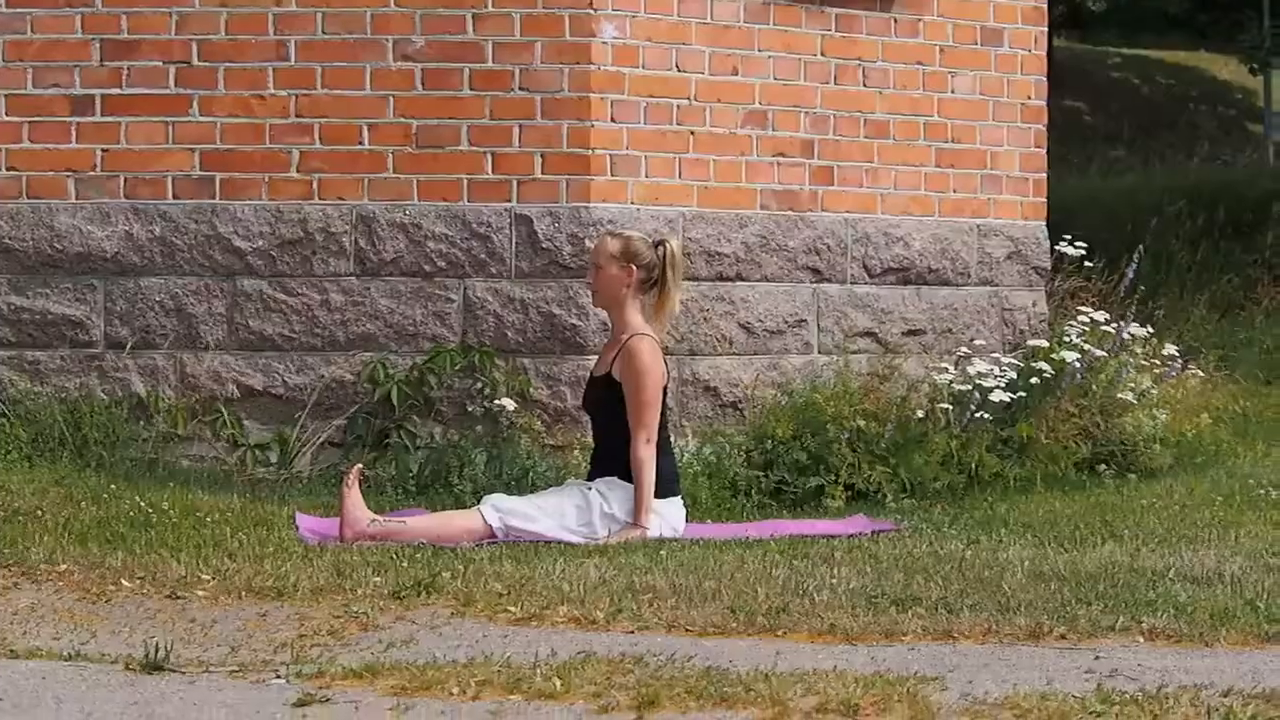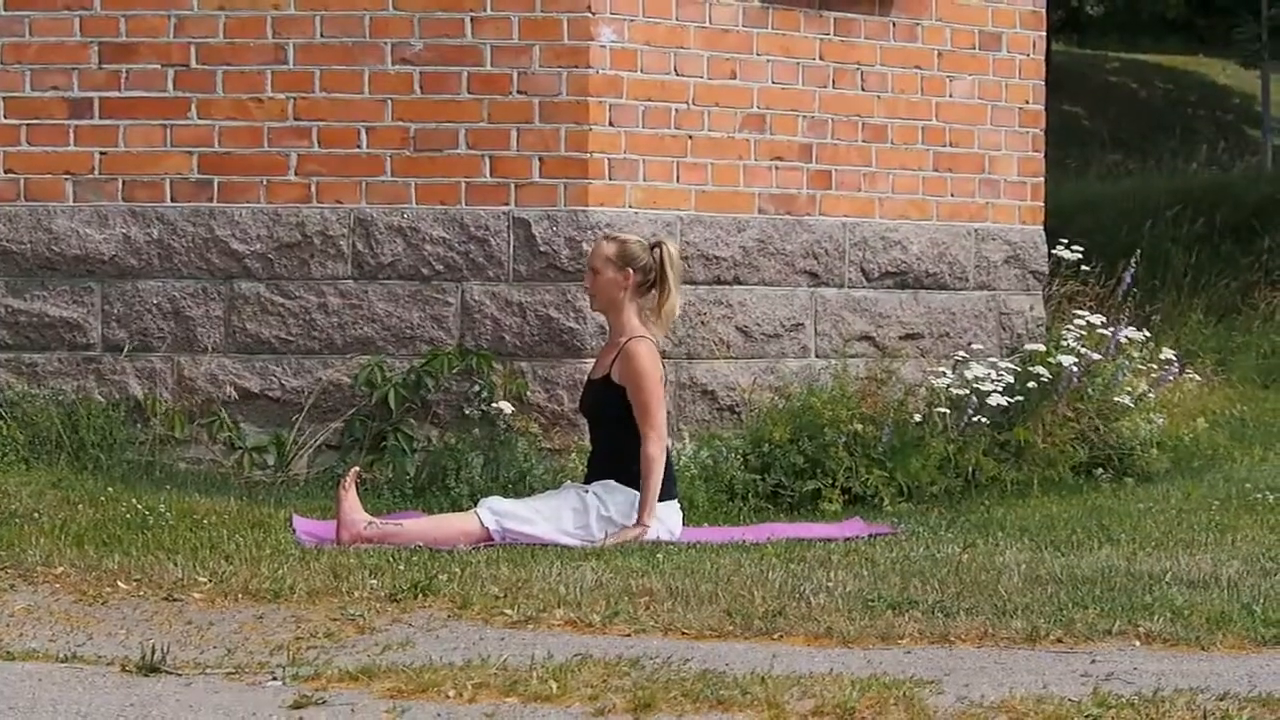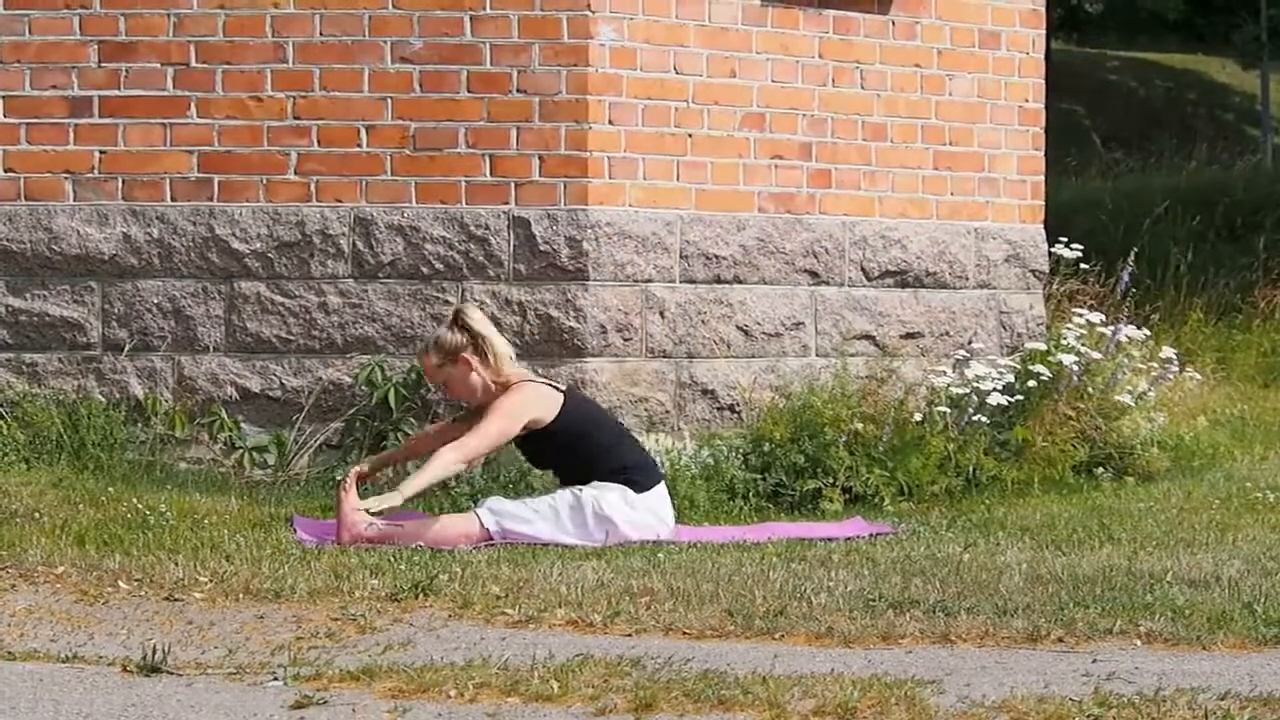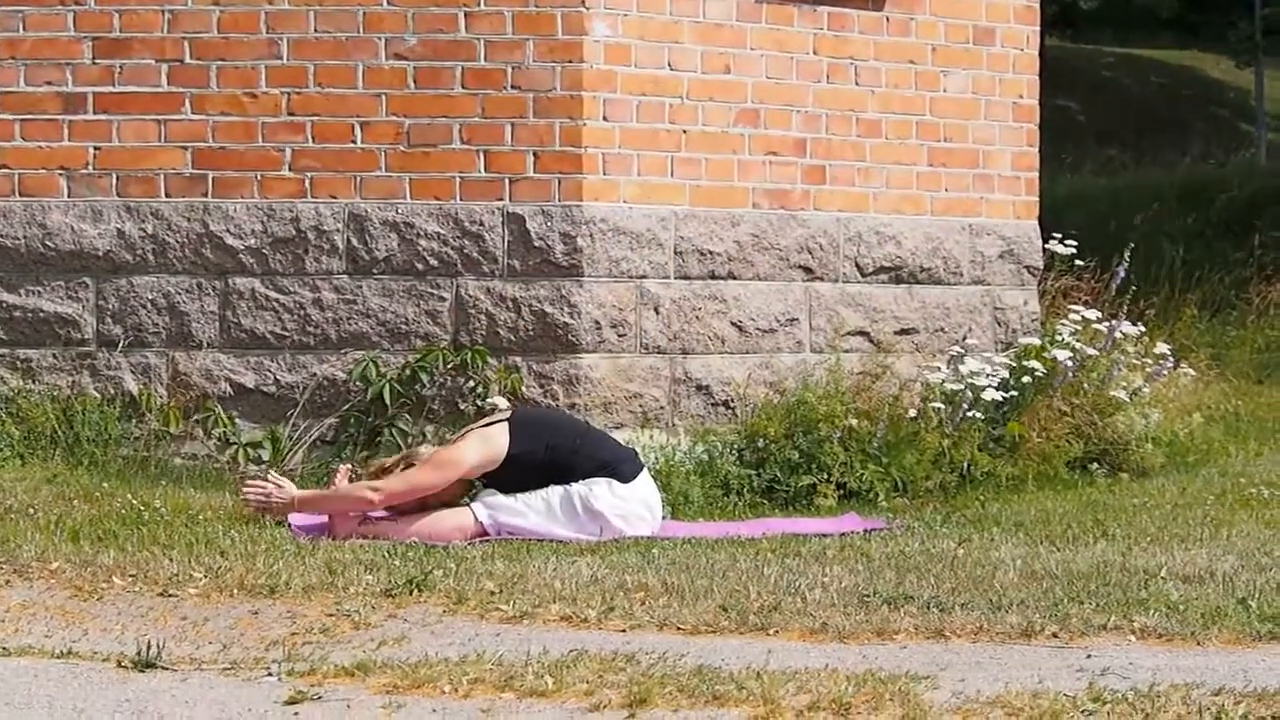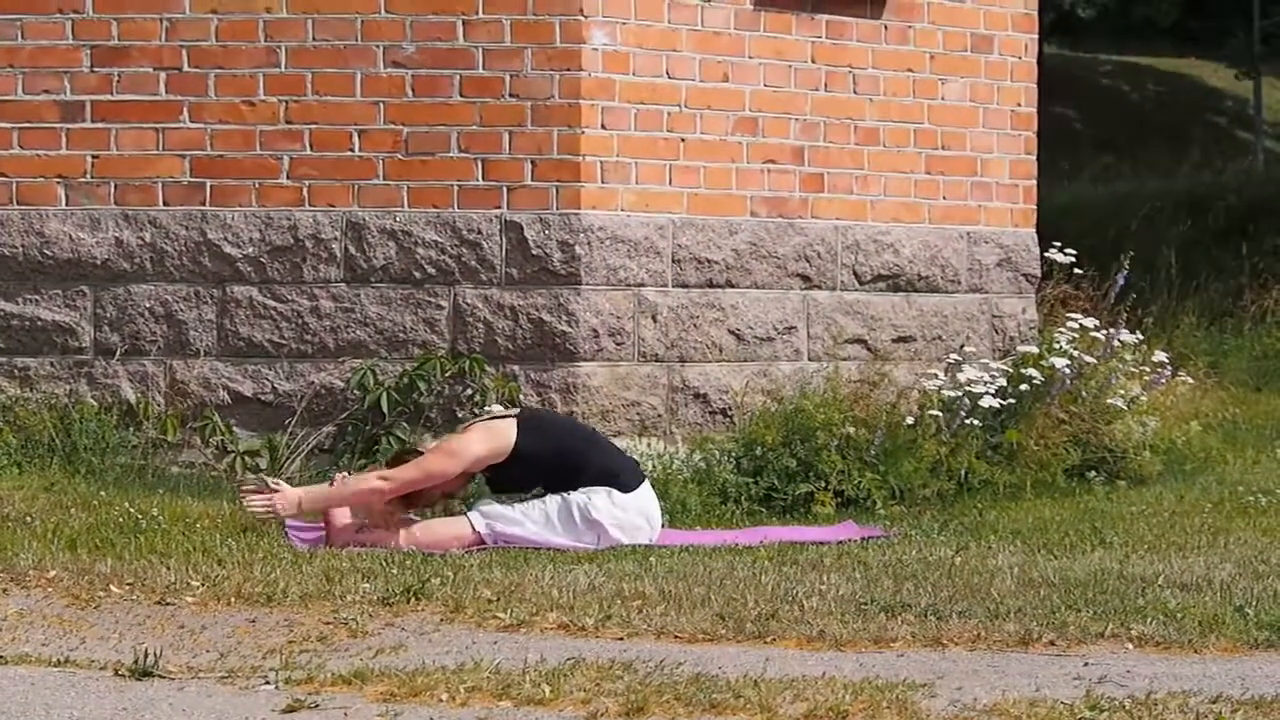
dt=1s
person 1, frame 1
left shoulder: (639, 348)
right shoulder: (617, 345)
left elbow: (645, 440)
left wrist: (641, 523)
left hip: (638, 502)
right hip: (611, 493)
left knee: (501, 515)
right knee: (503, 508)
left ankle: (372, 529)
right ankle: (376, 526)
person 1, frame 2
left shoulder: (637, 351)
right shoulder: (615, 347)
left elbow: (654, 439)
left wrist: (645, 521)
left hip: (633, 504)
right hip: (609, 496)
left knee: (497, 519)
right knee: (500, 512)
left ankle: (367, 531)
right ankle: (373, 529)
person 1, frame 3
left shoulder: (523, 398)
right shoulder: (506, 392)
left elbow: (460, 452)
right elbow: (441, 433)
left wrist: (397, 495)
right wrist: (374, 464)
left hip: (630, 505)
right hip: (618, 500)
left knee: (491, 522)
left ankle: (367, 532)
person 1, frame 4
left shoulder: (467, 454)
right shoulder: (475, 441)
left elbow: (376, 495)
right elbow: (381, 489)
left wrist: (295, 500)
left hip: (615, 501)
right hip: (620, 494)
left knee: (475, 522)
person 1, frame 5
left shoulder: (470, 445)
right shoulder: (472, 438)
left elbow: (382, 485)
right elbow: (388, 480)
left wrist: (300, 501)
left hip: (616, 511)
right hip: (616, 505)
left knee: (479, 527)
